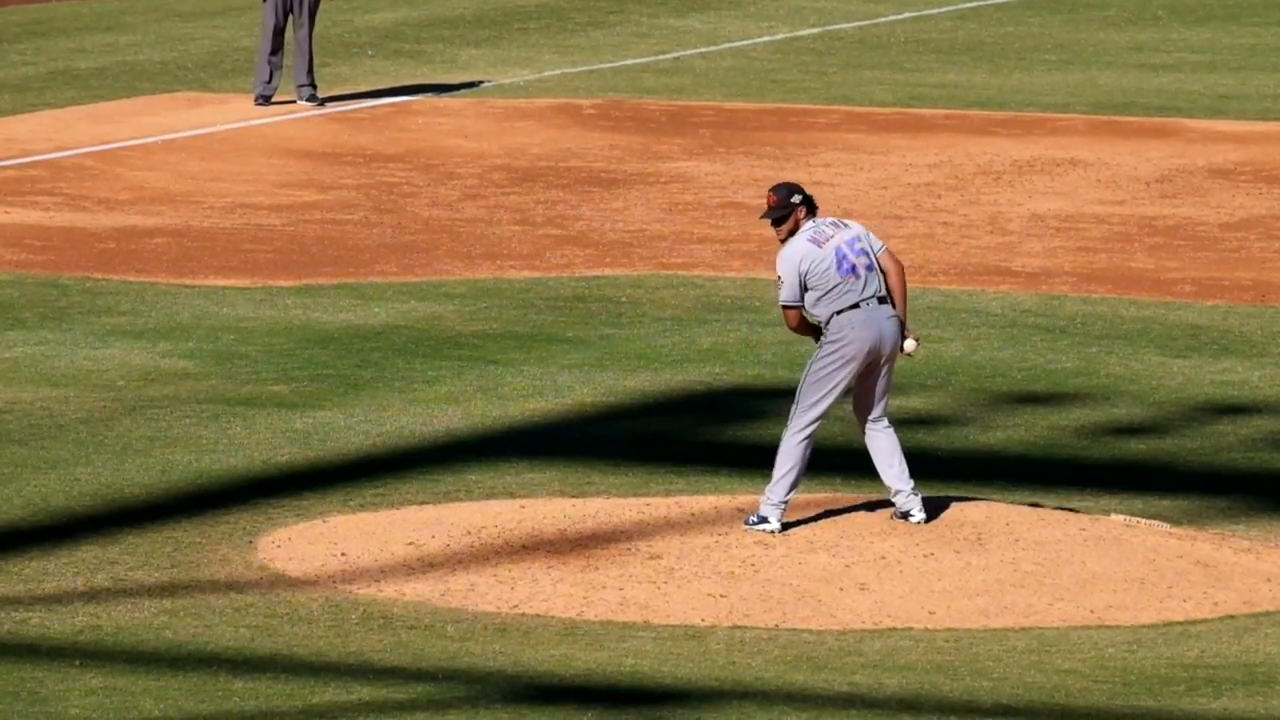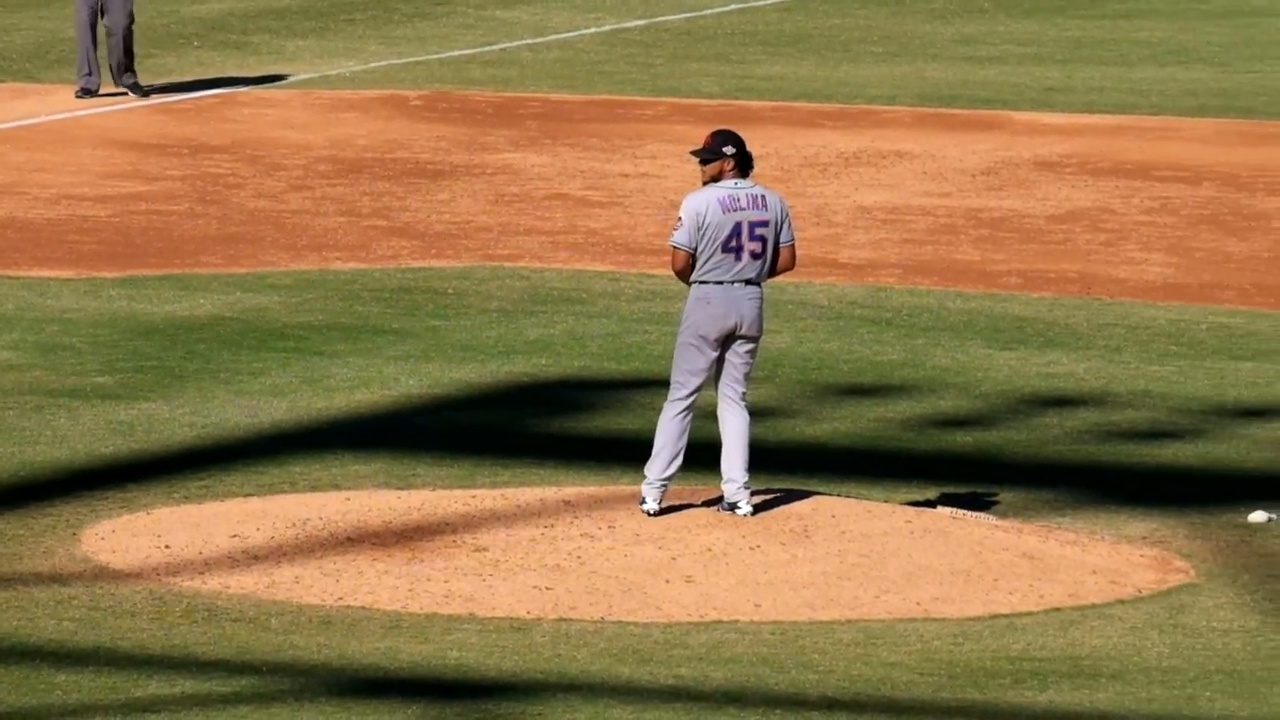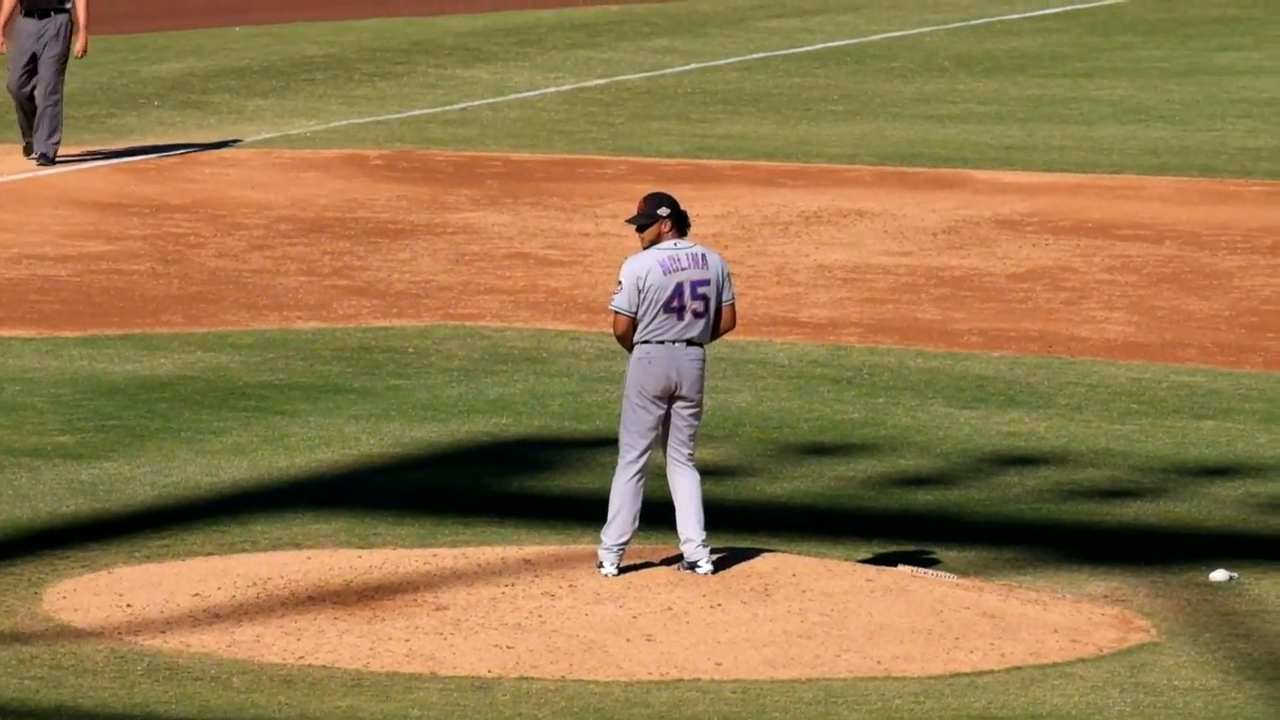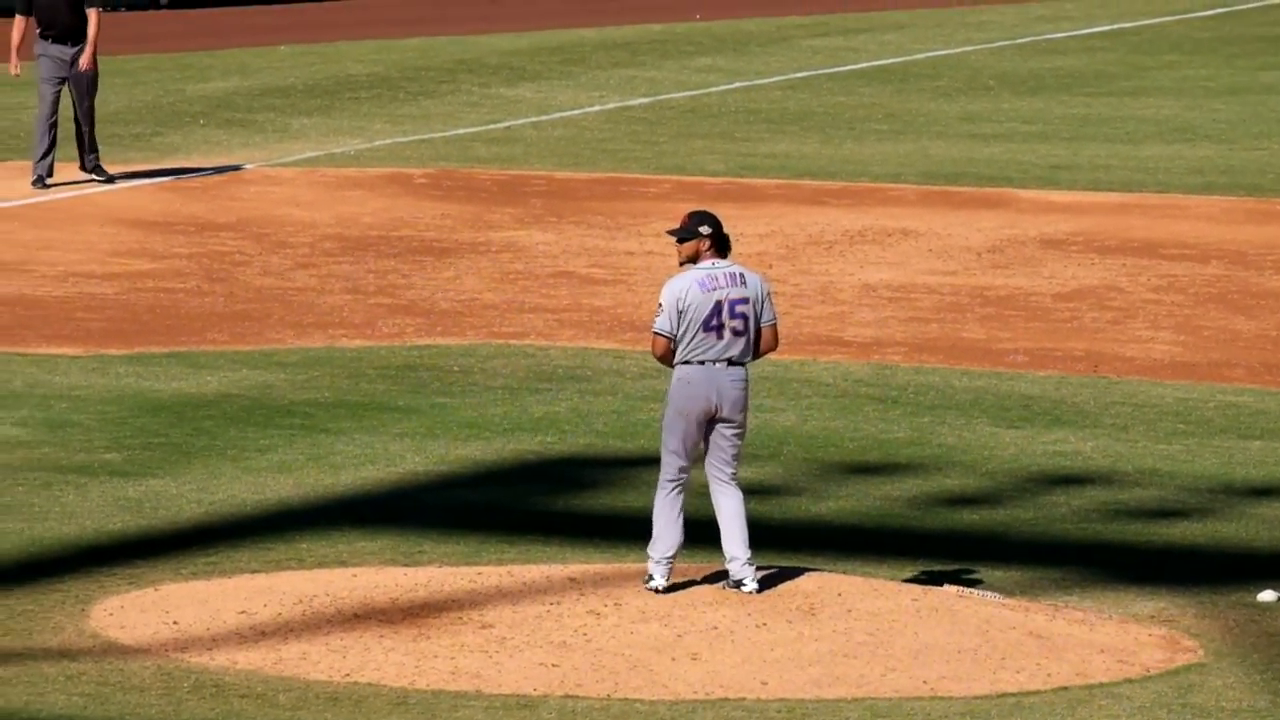
dt=1s
person 1, frame 1
left shoulder: (792, 252)
right shoulder: (848, 227)
left elbow: (794, 319)
right elbow: (893, 267)
left wrist: (818, 331)
right wrist: (899, 319)
left hip: (847, 331)
right hip: (887, 324)
left knee: (802, 421)
right knee: (875, 419)
left ankle: (770, 510)
right ankle: (908, 502)
person 1, frame 2
left shoulder: (698, 201)
right shoulder: (773, 202)
left elbow: (680, 263)
right elbow: (786, 261)
left wrist: (699, 282)
left hip: (707, 302)
right hip: (750, 303)
left knee: (681, 397)
right knee: (733, 399)
left ankle: (653, 490)
right ankle: (737, 493)
person 1, frame 3
left shoulder: (639, 264)
right shoulder: (714, 262)
left elbow: (621, 328)
right elbow: (727, 321)
left wrist: (639, 349)
left hip: (651, 361)
right hip: (693, 362)
left knee: (632, 459)
right knee: (683, 459)
left ankle: (611, 553)
right ankle: (697, 552)
person 1, frame 4
left shoulder: (679, 285)
right shoulder: (754, 283)
left elbow: (660, 350)
right elbow: (769, 342)
left hip: (691, 383)
right hip: (734, 383)
left knee: (672, 477)
right knee: (725, 478)
left ankle: (660, 570)
right ankle: (742, 571)
